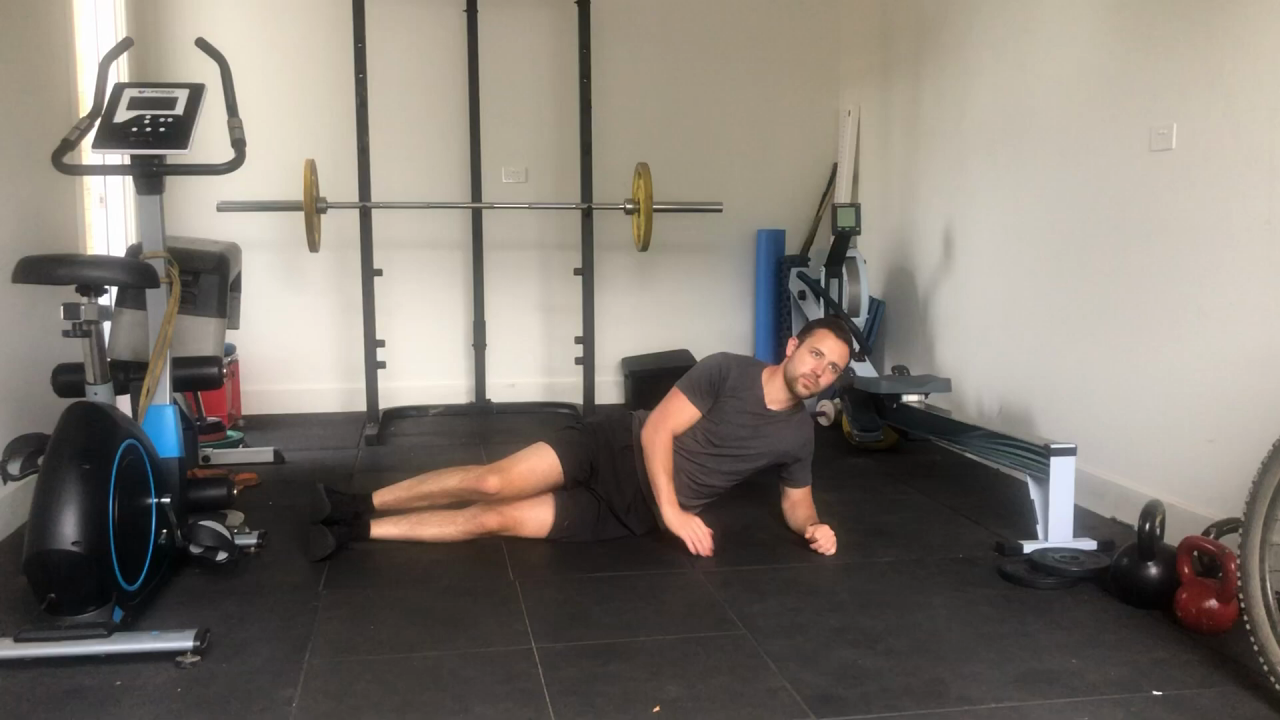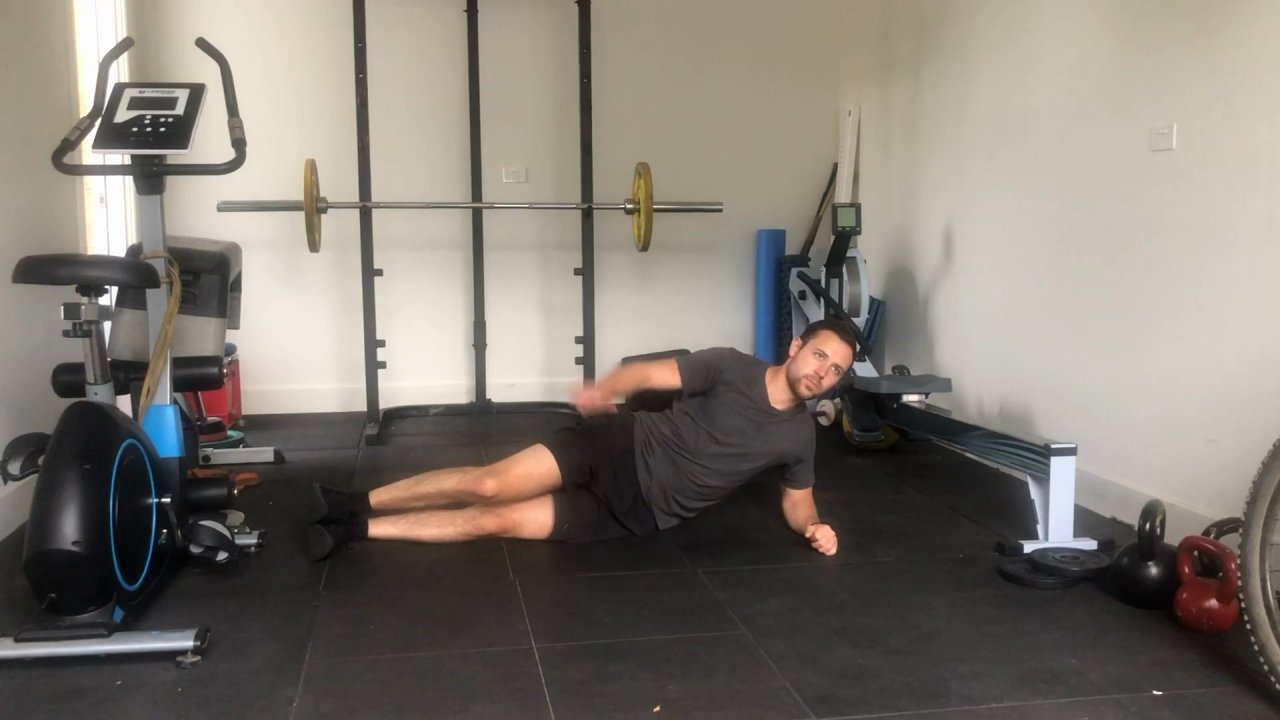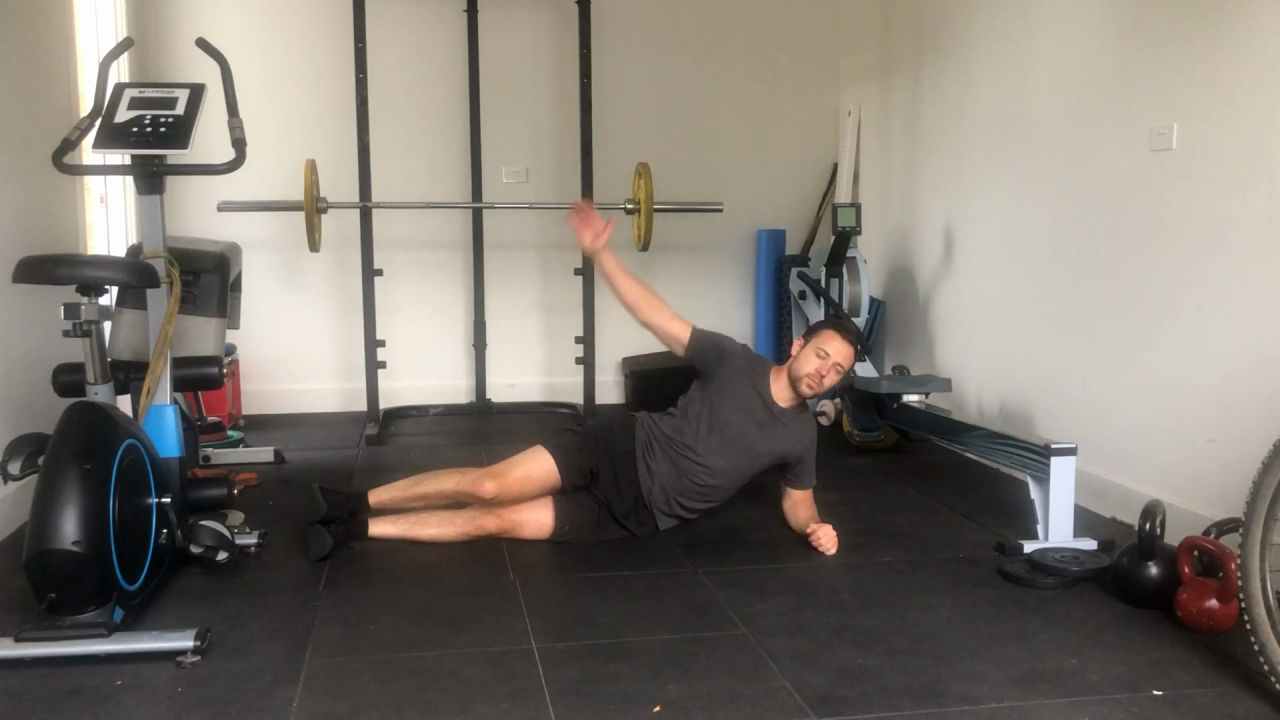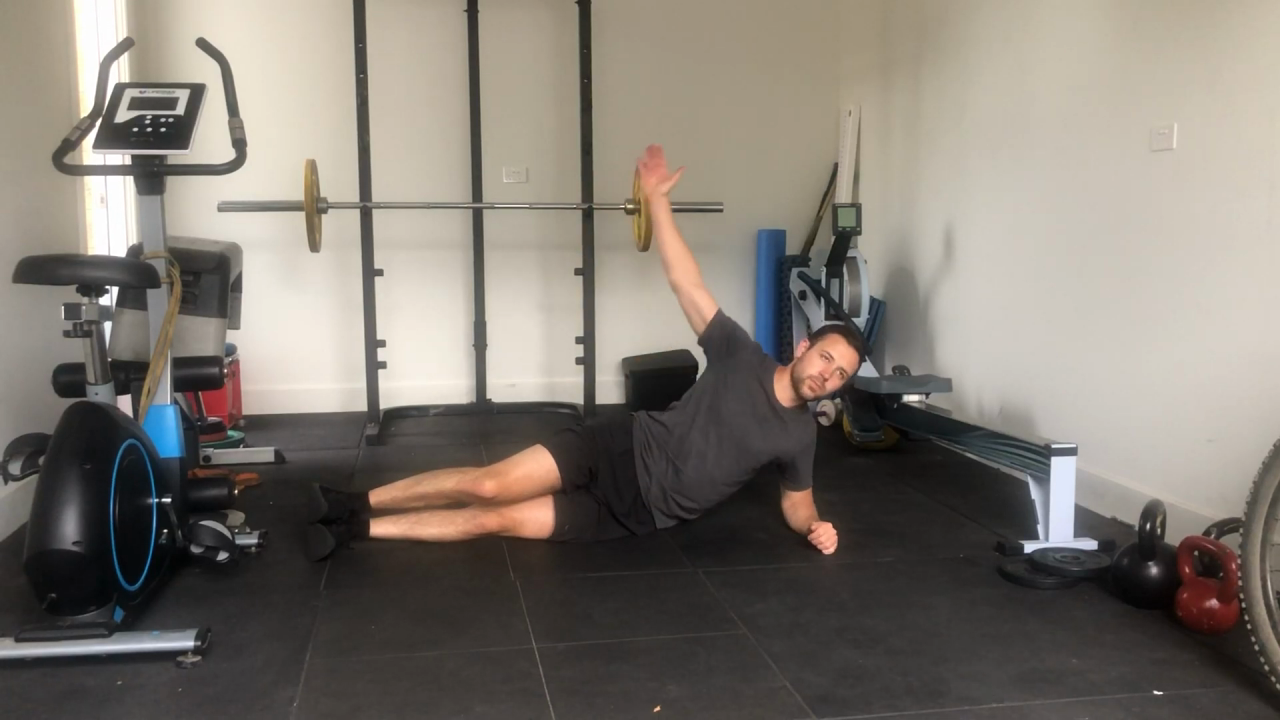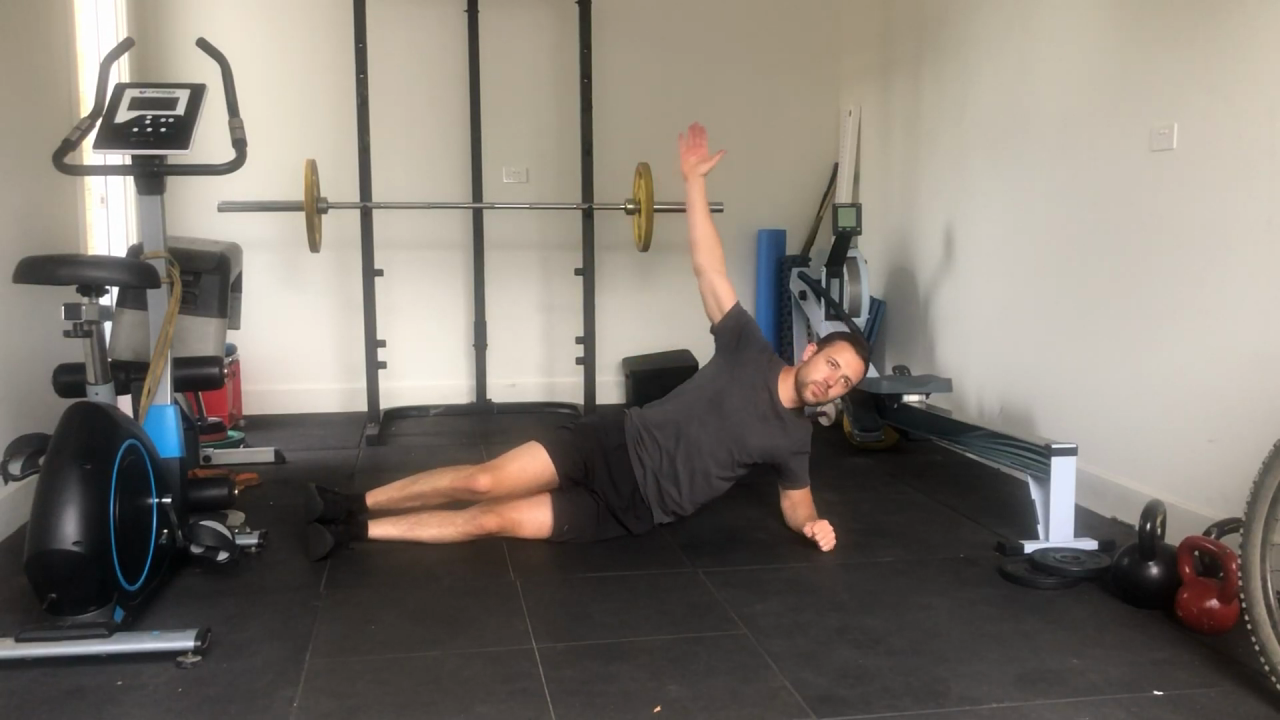
dt=0.2s
person 1, frame 1
left shoulder: (798, 434)
right shoulder: (729, 371)
left elbow: (796, 499)
right elbow: (658, 429)
left wrist: (813, 527)
right wrist: (672, 510)
left hip: (631, 515)
right hip: (618, 445)
left knee: (495, 519)
right knee: (495, 483)
left ankle: (361, 530)
right ankle: (361, 506)
person 1, frame 2
left shoulder: (800, 437)
right shoulder: (734, 370)
left elbow: (797, 498)
right elbow: (649, 372)
left wrist: (815, 527)
right wrist: (606, 387)
left hip: (643, 512)
right hip: (622, 449)
left knee: (499, 523)
right knee: (495, 484)
left ankle: (359, 532)
right ankle: (357, 505)
person 1, frame 3
left shoulder: (800, 437)
right shoulder: (736, 363)
left elbow: (797, 501)
right elbow: (655, 316)
left wrist: (815, 528)
right wrist: (601, 253)
left hip: (643, 513)
right hip: (625, 450)
left knee: (496, 521)
right knee: (493, 485)
left ankle: (362, 532)
right ankle: (356, 505)
person 1, frame 4
left shoulder: (798, 436)
right shoulder: (740, 356)
left elbow: (796, 502)
right elbow: (685, 283)
left wrist: (816, 527)
right wrist: (658, 198)
left hip: (642, 511)
right hip: (623, 447)
left knee: (495, 520)
right knee: (492, 486)
left ankle: (360, 529)
right ankle: (356, 505)
person 1, frame 5
left shoulder: (793, 438)
right shoulder: (749, 351)
left elbow: (795, 499)
right elbow: (708, 269)
left wrist: (813, 526)
right wrist: (693, 179)
left hip: (634, 506)
right hip: (615, 442)
left knee: (492, 519)
right knee: (484, 483)
left ankle: (357, 532)
right ankle: (354, 506)
